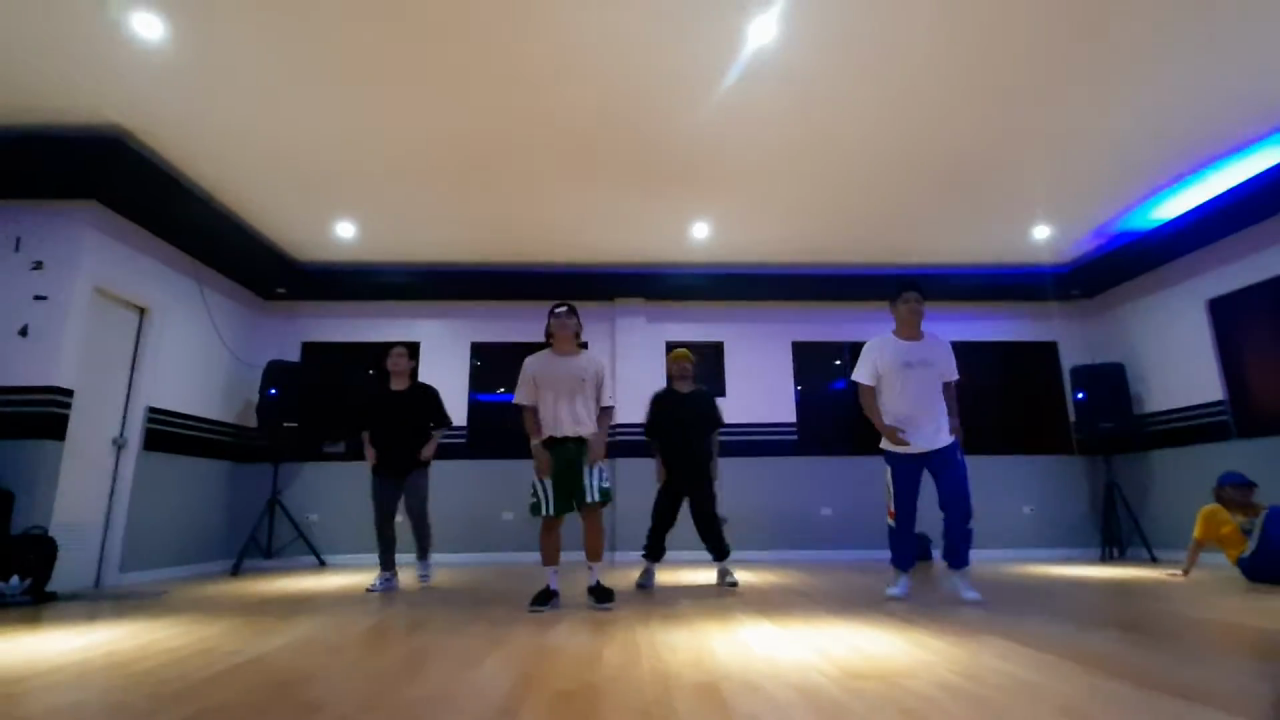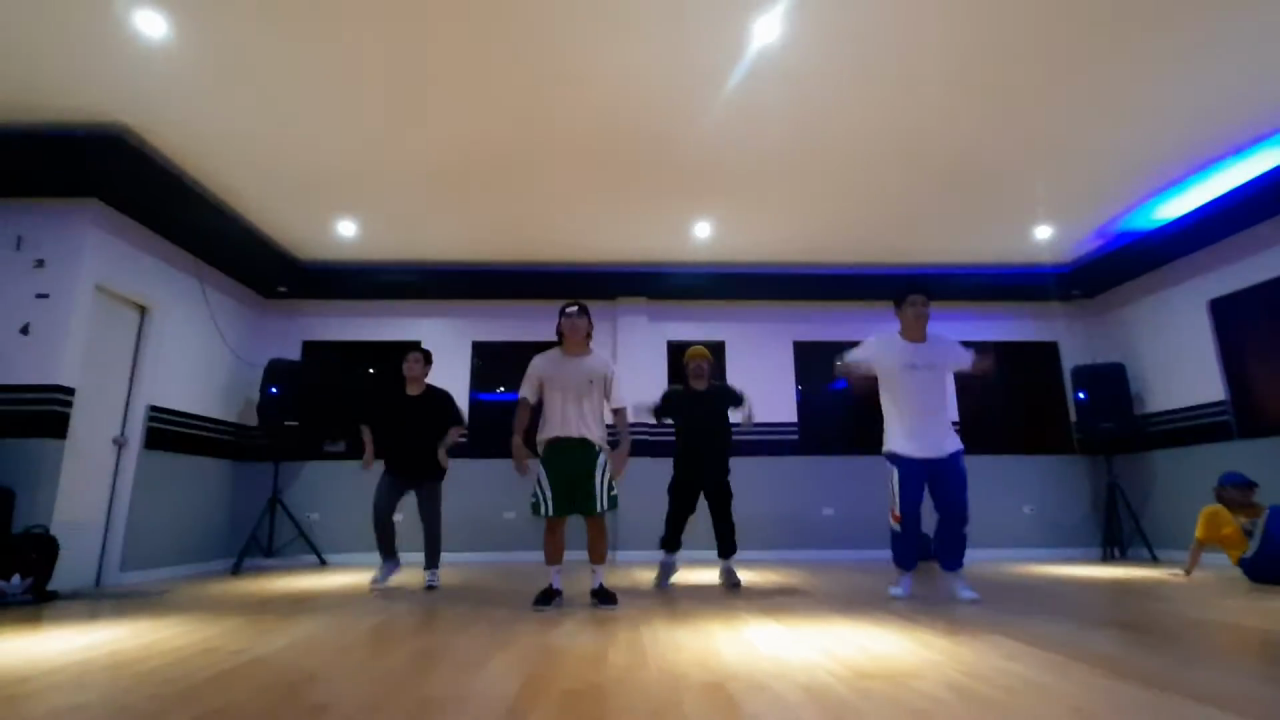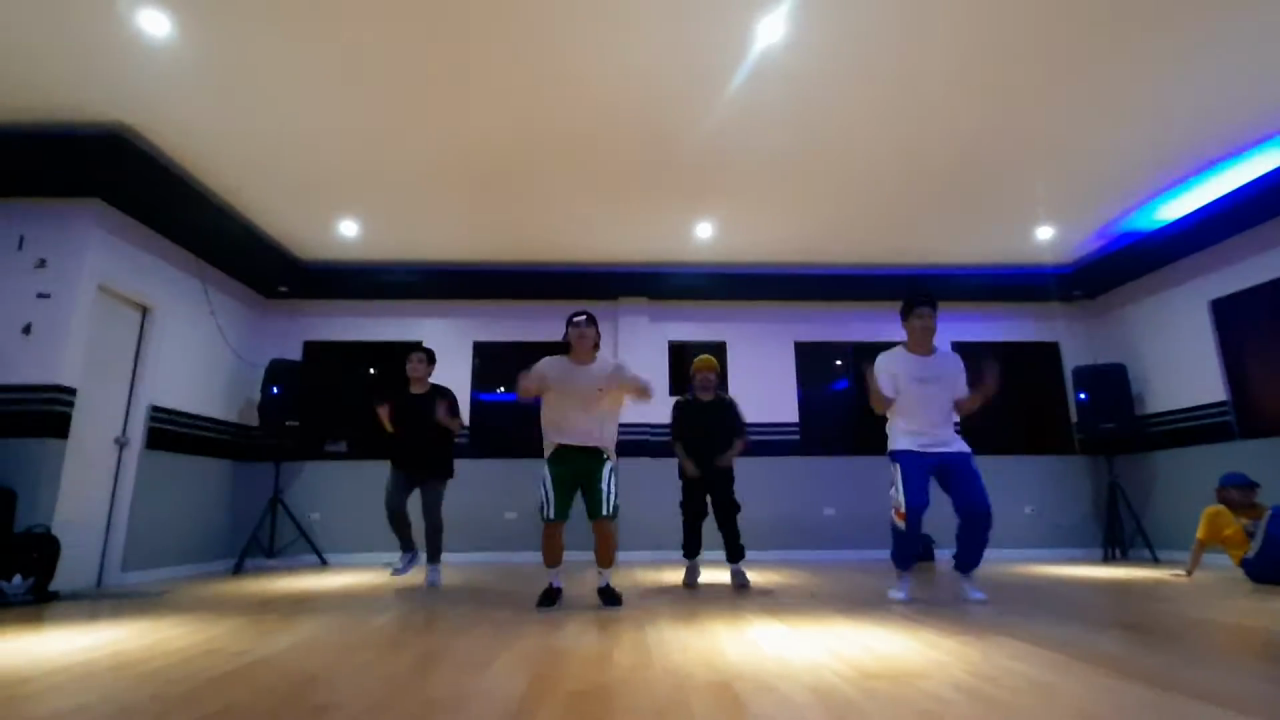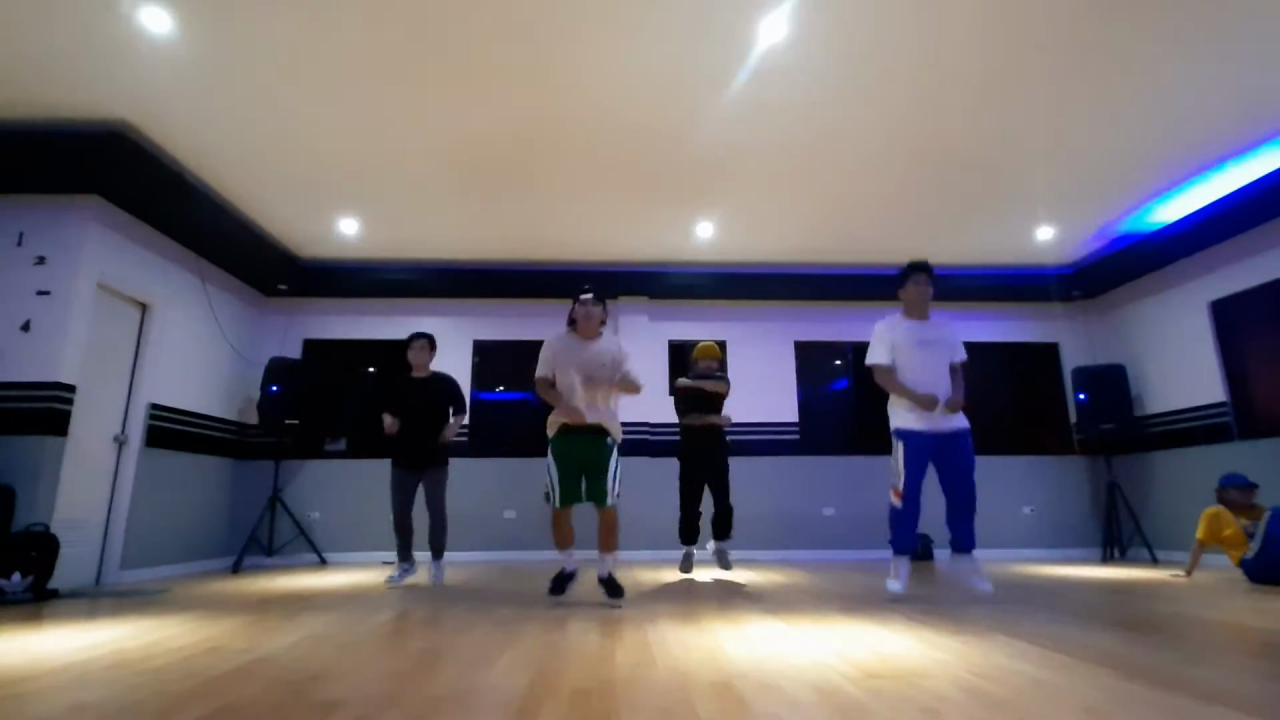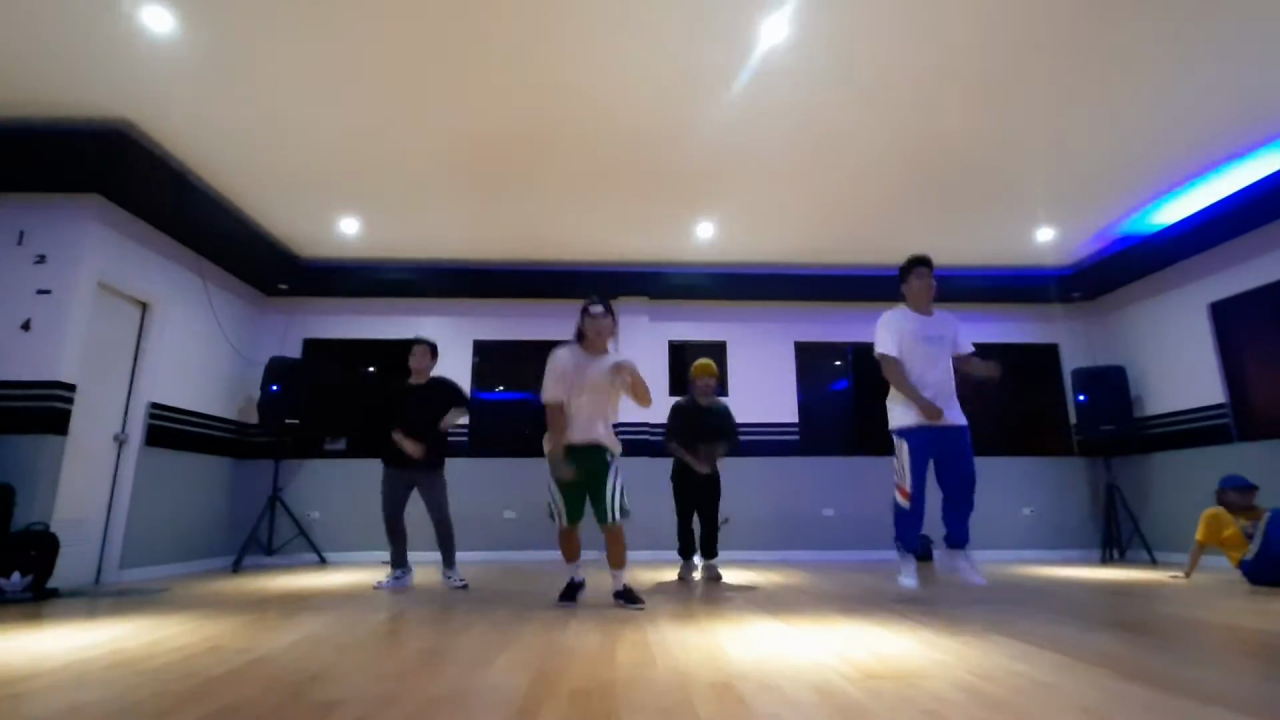
dt=0.2s
person 1, frame 1
left shoulder: (940, 345)
right shoulder: (877, 347)
left elbow: (950, 387)
right elbow: (865, 393)
left wrist: (954, 423)
right wrist: (883, 426)
left hip: (942, 441)
right hip: (900, 444)
left knee: (958, 507)
right knee: (901, 512)
left ankle: (959, 573)
right ankle: (902, 574)
person 1, frame 2
left shoulder: (945, 346)
right shoulder: (880, 346)
left elbow: (976, 367)
right elbow: (846, 367)
left wrist: (984, 360)
right wrist: (849, 367)
left hip: (945, 445)
right hip: (904, 447)
left knee: (956, 512)
right knee: (906, 512)
left ankle: (951, 572)
right ankle: (904, 574)
person 1, frame 3
left shoulder: (951, 361)
right shoulder: (889, 360)
left elbow: (964, 406)
right elbow: (881, 407)
left wrist: (986, 389)
right wrist: (873, 386)
left hip: (950, 448)
right hip: (910, 448)
left knee: (979, 512)
right knee: (909, 509)
left ankle: (965, 574)
right ankle: (902, 575)
person 1, frame 4
left shoulder: (946, 328)
right shoulder: (887, 328)
left elbow: (957, 370)
right elbow: (882, 374)
left wrist: (958, 397)
right wrist: (915, 398)
left hip: (952, 423)
right hip: (910, 423)
left knee: (963, 492)
right knee: (906, 492)
left ankle: (963, 558)
right ankle: (900, 562)
person 1, frame 5
left shoulder: (948, 323)
right shoulder: (891, 321)
left elbow: (966, 361)
right elbow: (889, 366)
left wrist: (984, 367)
right wrist: (920, 403)
left hip: (951, 419)
right hip: (910, 419)
left knee: (962, 486)
right knee: (911, 488)
left ankle: (956, 553)
right ankle: (907, 560)
person 2, frame 1
left shoulder: (594, 364)
right shoulder: (534, 364)
left elbow: (606, 407)
right elbow: (528, 409)
left wrist: (600, 439)
right wrist: (537, 444)
left hip: (586, 446)
right hip: (550, 447)
left knee: (593, 515)
right knee: (550, 520)
left ankle: (595, 583)
right ankle: (551, 587)
person 2, frame 2
left shoulder: (603, 366)
right shoulder: (543, 362)
left elbow: (617, 407)
right elbow: (526, 401)
left wrist: (624, 444)
right wrist: (517, 438)
left hip: (591, 447)
right hip: (553, 447)
left knee: (596, 519)
right knee: (553, 519)
left ankle: (598, 585)
right ankle: (554, 586)
person 2, frame 3
left shoulder: (611, 369)
right shoulder: (550, 367)
left elbow: (645, 393)
right elbow: (525, 391)
left wrist: (629, 381)
right wrist: (528, 383)
left hip: (598, 454)
right hip: (560, 452)
left knee: (604, 522)
right knee: (552, 524)
left ankle: (605, 585)
right ankle: (555, 585)
person 2, frame 4
left shoulder: (613, 347)
right shoulder: (556, 344)
left elbow: (633, 387)
right elbow: (541, 384)
left wrist: (610, 382)
right wrist: (563, 405)
left hip: (602, 434)
right hip: (565, 433)
left knee: (607, 508)
right knee: (561, 508)
left ankle: (606, 571)
right ankle: (567, 568)
person 2, frame 5
left shoulder: (619, 362)
right shoulder: (562, 358)
left elbow: (644, 399)
right elbow: (553, 408)
left wrist: (630, 374)
right wrist: (557, 454)
left hip: (602, 451)
right hip: (566, 451)
left knee: (613, 527)
right knee: (567, 526)
left ankle: (620, 587)
right ankle: (576, 578)
person 3, frame 1
left shoulder: (425, 393)
right shoulder: (377, 396)
left elbow: (441, 424)
right elbow: (367, 427)
left wrist: (432, 445)
right wrist: (368, 447)
left hip: (415, 465)
right hip: (384, 466)
left knee: (417, 513)
right knee: (383, 519)
left ankle: (423, 560)
right ankle: (387, 574)
person 3, frame 2
left shoulder: (439, 398)
right shoulder: (390, 400)
left elbow: (457, 425)
right elbow: (368, 425)
left wrist: (443, 446)
right wrist: (369, 449)
left hip: (428, 469)
right hip: (395, 467)
left knee: (431, 520)
right knee: (381, 511)
left ankle: (432, 570)
right ankle: (389, 562)
person 3, frame 3
left shoulder: (443, 395)
right shoulder: (398, 398)
left elbow: (457, 428)
right elbow: (391, 428)
left wrist: (444, 417)
right wrist: (384, 417)
left hip: (434, 467)
right hip: (403, 464)
left knee: (432, 517)
right knee: (392, 505)
left ankle: (433, 566)
right ankle: (408, 552)
person 3, frame 4
left shoulder: (445, 383)
right shoulder: (398, 385)
left elbow: (460, 410)
right elbow: (387, 411)
left wrist: (455, 425)
right wrist: (387, 419)
left hip: (434, 460)
right hip: (403, 459)
left knee: (437, 511)
right knee: (400, 512)
left ankle: (437, 561)
right ankle: (405, 561)
person 3, frame 5
left shoulder: (443, 387)
right shoulder: (398, 392)
left elbow: (463, 406)
right elbow: (392, 425)
left wrist: (453, 416)
right wrist: (405, 442)
left hip: (432, 464)
right hip: (398, 464)
left knee: (441, 519)
right knee: (391, 518)
left ankle: (449, 569)
right ankle: (400, 570)
person 4, frame 1
left shoulder: (705, 398)
right shoulder: (661, 400)
left elbow: (713, 431)
right elbow: (653, 435)
left wrist: (713, 460)
right wrist: (660, 464)
left hip: (700, 469)
right hip: (673, 470)
left knee: (707, 518)
right knee: (661, 519)
left ankle: (722, 567)
right ankle: (649, 568)
person 4, frame 2
left shoulder: (720, 392)
right shoulder: (675, 395)
left elbow: (740, 399)
right elbow: (658, 414)
left wrist: (747, 412)
left hip: (716, 465)
right hip: (686, 464)
left knee: (722, 514)
right knee: (677, 511)
left ankle: (727, 567)
right ankle: (668, 559)
person 4, frame 3
left shoulder: (726, 405)
right shoulder: (682, 405)
left elbow: (741, 435)
right elbow: (677, 439)
left wrist: (731, 453)
right wrist: (685, 462)
left hip: (720, 472)
right hip: (692, 473)
left knee: (727, 520)
right knee: (692, 519)
left ankle: (736, 569)
right ankle: (692, 565)
person 4, frame 4
left shoulder: (719, 379)
right shoulder: (683, 385)
left elbow: (723, 388)
right elbow: (685, 417)
left wrist: (692, 383)
right wrist: (713, 418)
left hip: (716, 452)
right hip: (691, 453)
left knee: (722, 502)
right knee: (689, 505)
left ankle: (721, 546)
right ankle: (688, 551)
person 4, frame 5
left shoulder: (722, 411)
right shoulder: (681, 408)
left elbow: (730, 441)
right elbow: (672, 442)
left wrist: (711, 453)
right wrist: (691, 460)
left hip: (710, 476)
right hip: (684, 474)
left knee: (709, 521)
right knee: (684, 520)
left ankle: (709, 563)
right ankle: (687, 562)
